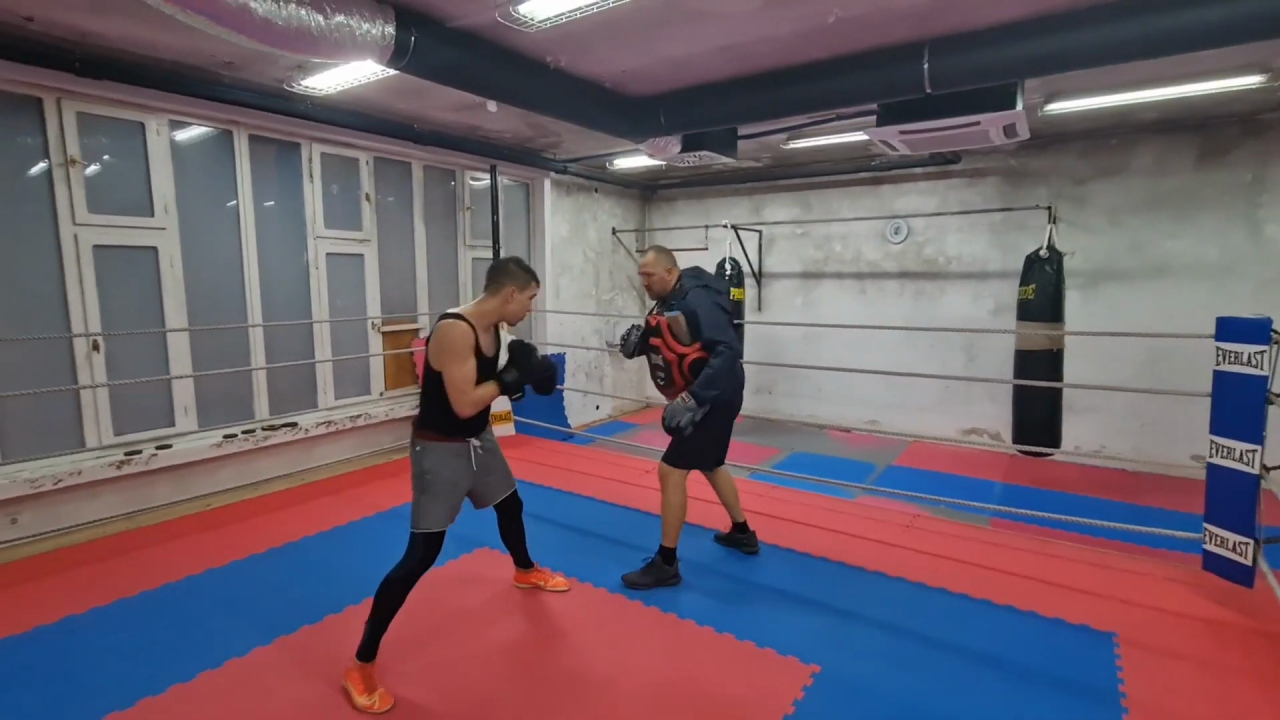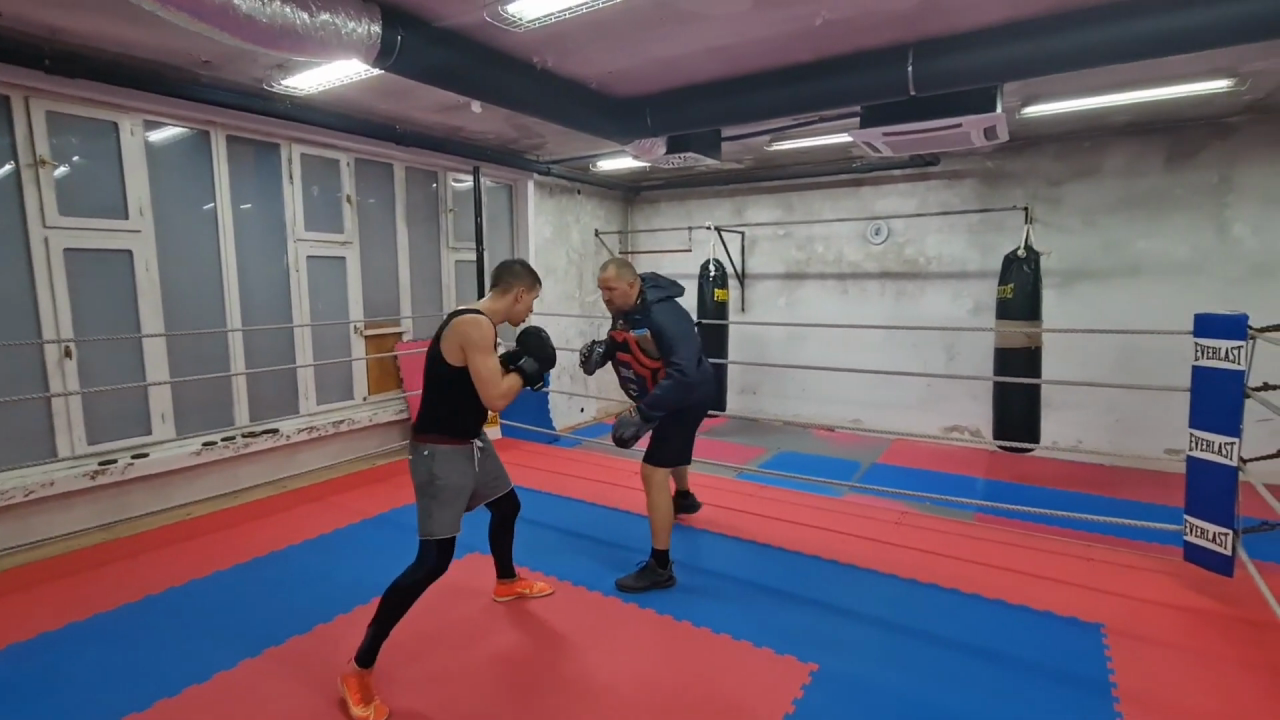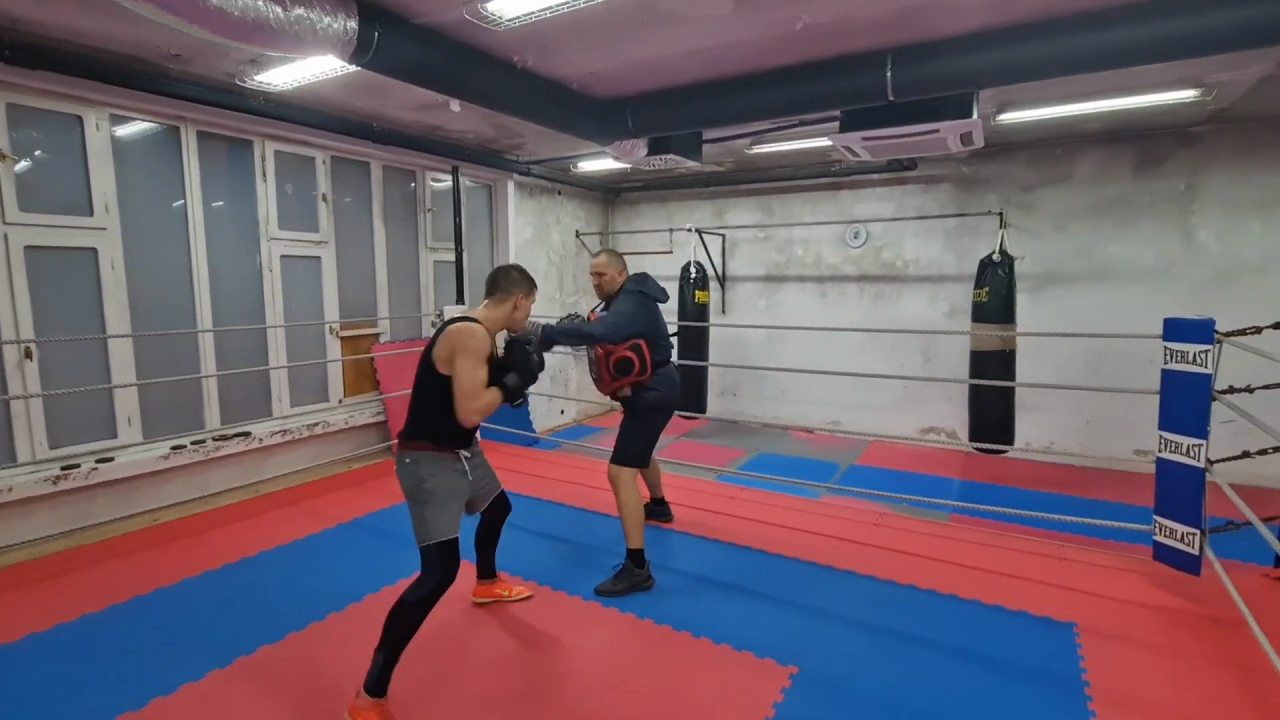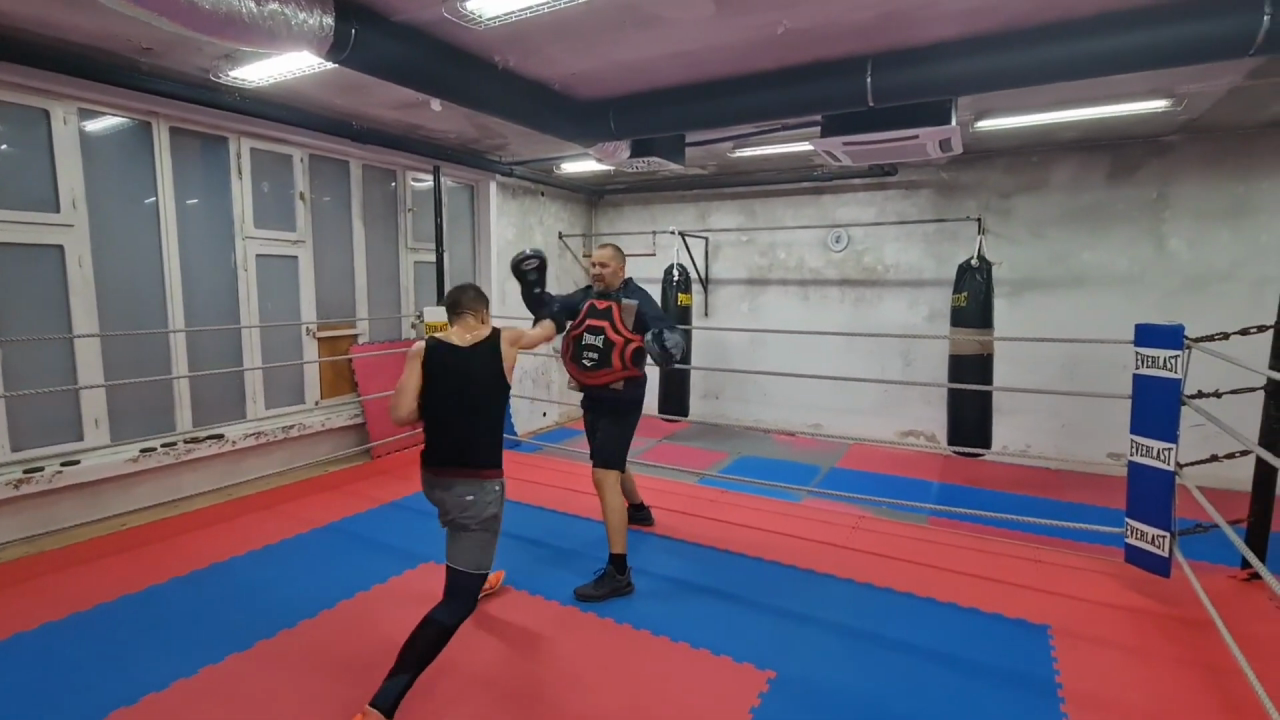
dt=0.5s
person 1, frame 1
left shoulder: (491, 327)
right shoulder: (454, 330)
right elbow: (465, 402)
left wrist: (527, 370)
right wrist: (513, 376)
left hip: (477, 440)
right hip: (439, 449)
left knee: (510, 504)
right knee: (422, 555)
left ankle: (526, 571)
right ankle: (361, 664)
person 1, frame 2
left shoulder: (479, 323)
right shoulder: (473, 327)
right elbow: (496, 398)
left wrist: (520, 363)
right wrist: (530, 365)
left hip: (469, 443)
right hip: (439, 451)
left knee: (508, 504)
right knee: (433, 561)
left ankle: (507, 582)
right ankle: (359, 669)
person 1, frame 3
left shoulder: (471, 330)
right shoulder: (469, 336)
right elbow: (469, 413)
left wrist: (510, 369)
right wrist: (515, 378)
left hip: (459, 451)
right hip: (428, 460)
left knee: (498, 506)
right knee: (441, 569)
left ankle: (487, 583)
person 1, frame 4
left shoulder: (422, 351)
right shoulder: (504, 339)
left elbow: (401, 416)
right elbow: (547, 330)
left wrist: (432, 409)
right wrist: (543, 325)
left hip: (435, 476)
right hip: (476, 484)
right knee: (458, 602)
left ankle: (475, 580)
person 2, frame 1
left shoulder: (699, 302)
right shoulder: (670, 302)
left elbow: (727, 352)
right elbow: (671, 346)
left wrist: (693, 399)
right wrist: (642, 341)
left hip: (714, 399)
right hip: (707, 398)
left knee: (671, 471)
right knee: (710, 465)
left ankle: (666, 563)
right ankle: (742, 533)
person 2, frame 2
left shoulder: (665, 316)
right shoulder: (625, 312)
left elbow: (681, 374)
right elbow: (624, 347)
left wrist: (642, 415)
right wrist: (602, 351)
left hip: (687, 396)
right hip: (667, 396)
left knee: (653, 472)
right knee: (668, 450)
left ankle: (660, 567)
right ankle: (684, 497)
person 2, frame 3
left shoulder: (632, 304)
right shoulder: (621, 300)
left elbow: (599, 331)
right elbow: (604, 334)
left wrist: (546, 335)
right wrist: (575, 328)
left hip: (651, 397)
right hip: (646, 393)
left knee: (620, 472)
right knee: (640, 453)
left ankle: (637, 568)
right ankle: (658, 505)
person 2, frame 4
left shoulder: (638, 301)
right shoulder: (586, 297)
left elbow: (665, 331)
right elbow: (547, 311)
left wrist: (669, 342)
right wrist: (533, 284)
left hip: (621, 399)
right hip: (593, 397)
left knee: (603, 476)
right knee: (610, 461)
left ankle: (618, 573)
right ankle: (639, 510)
